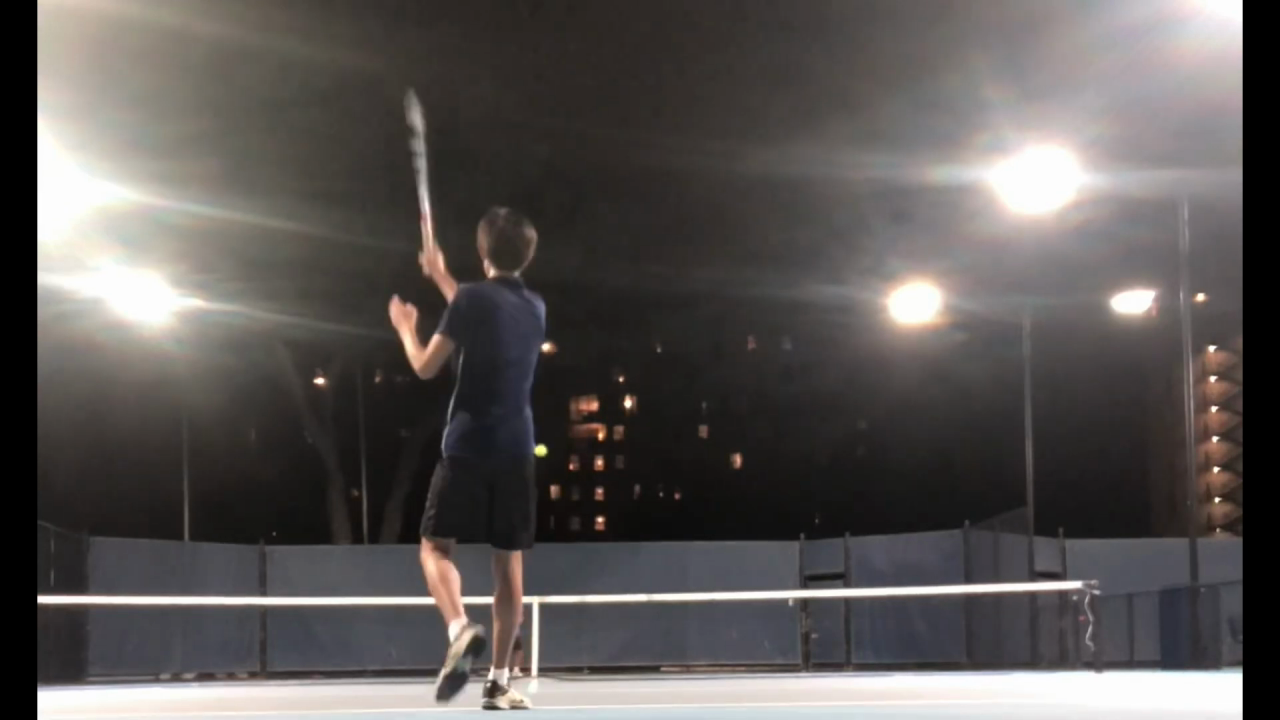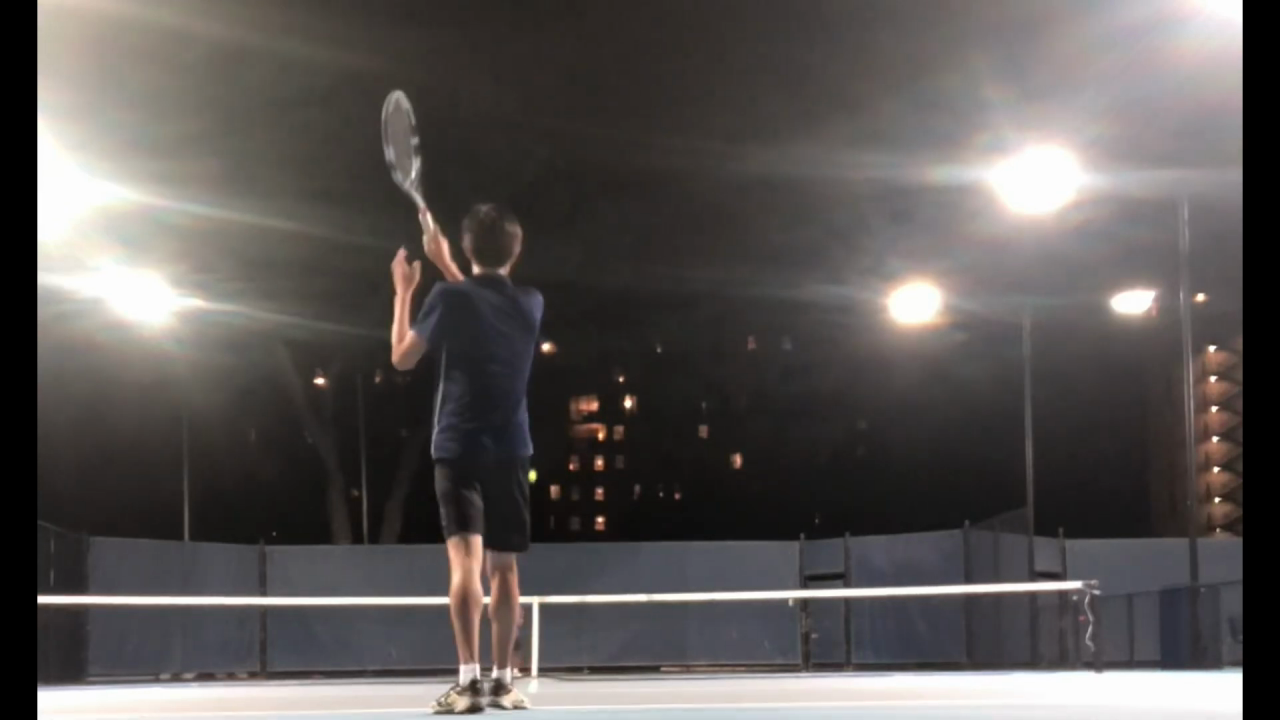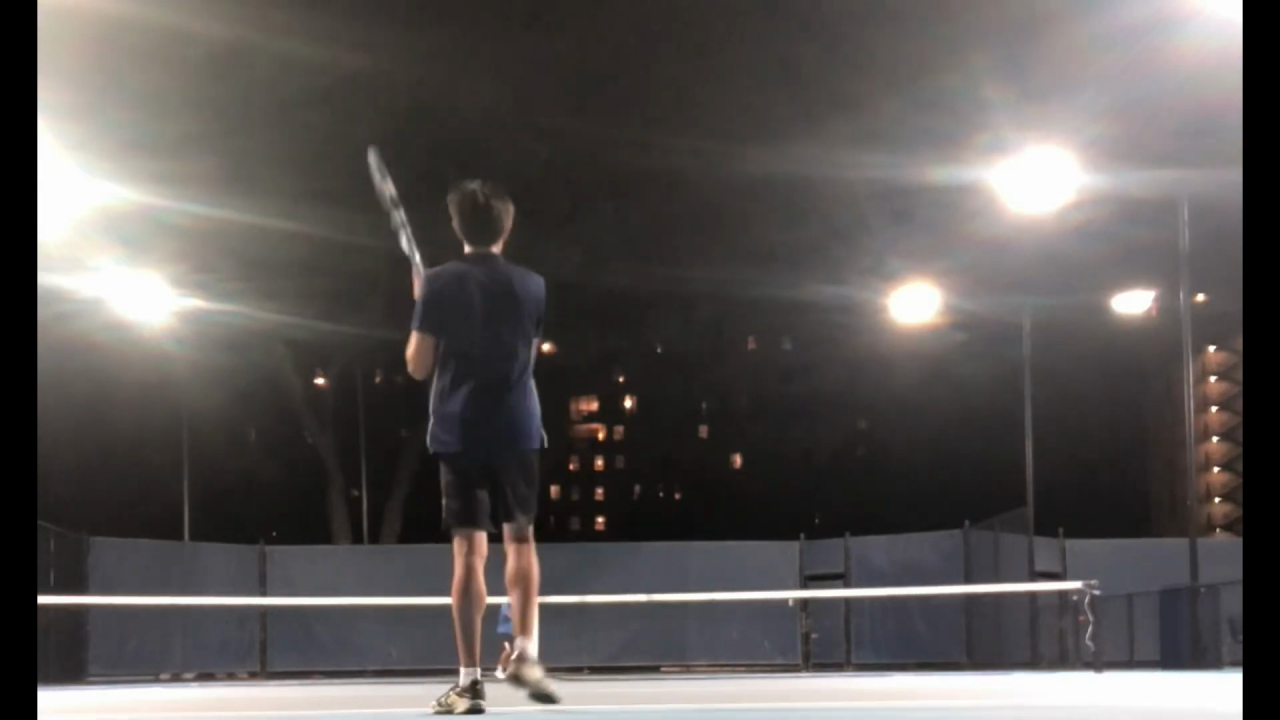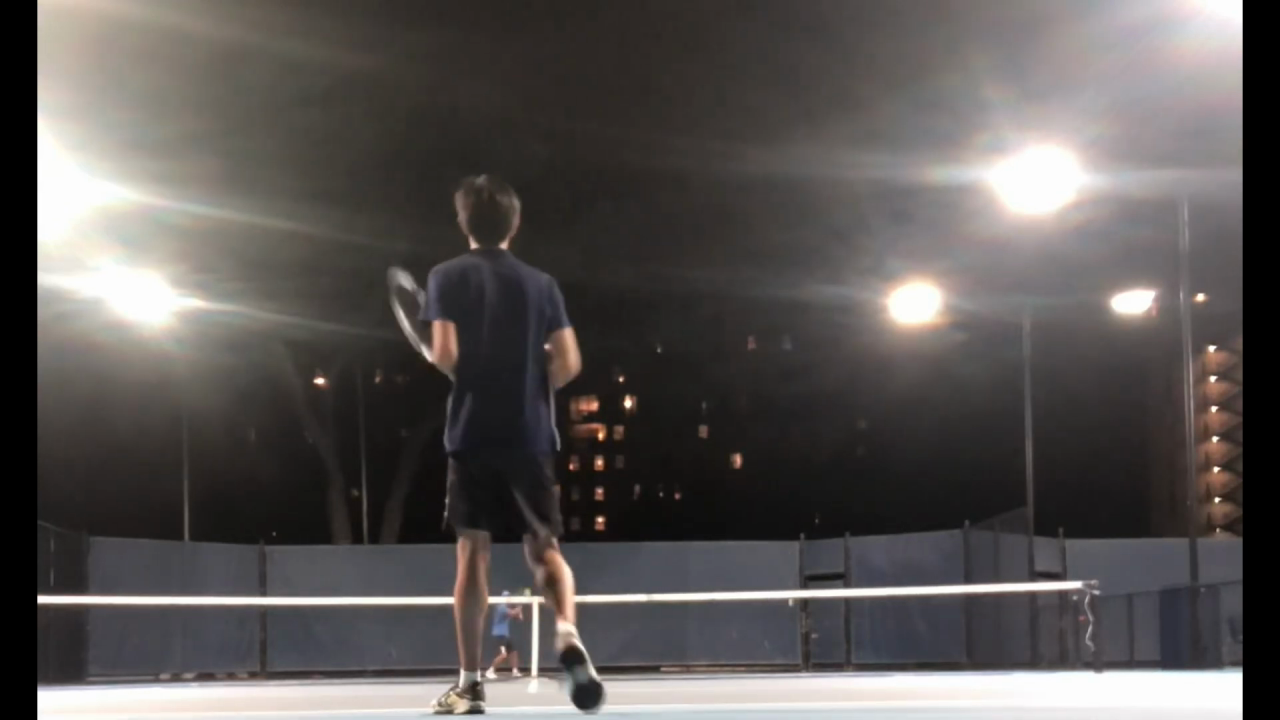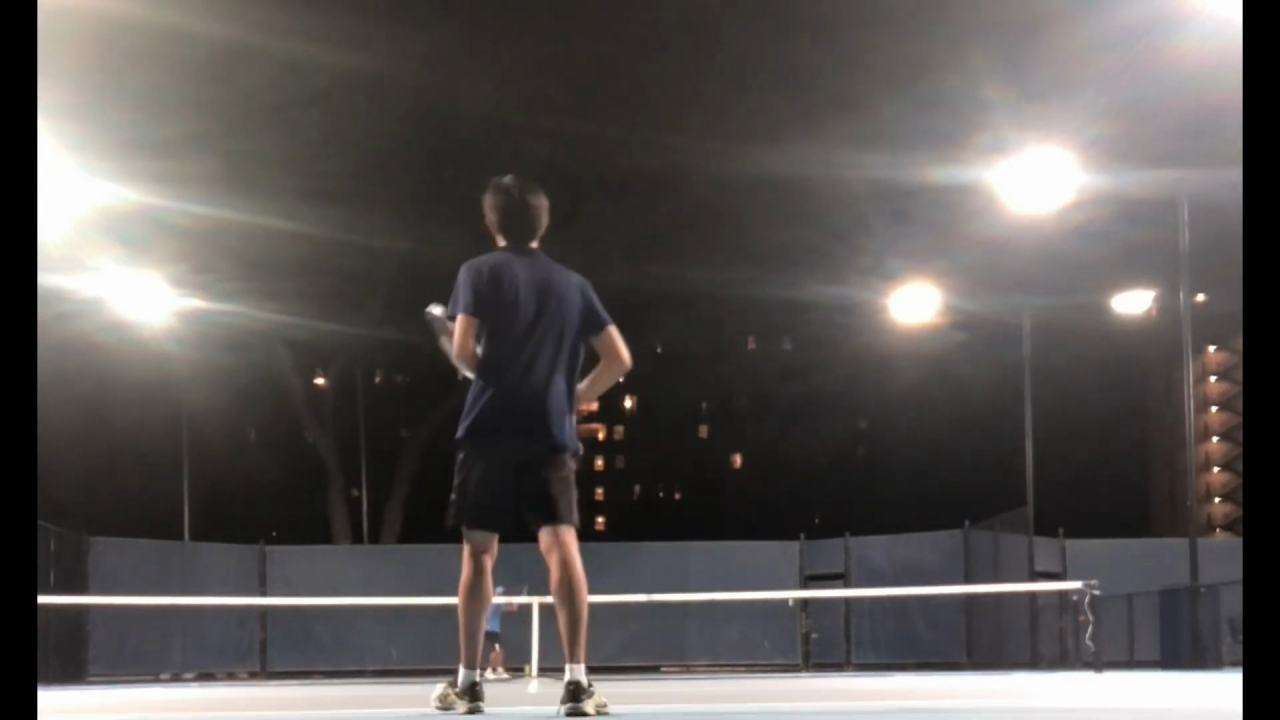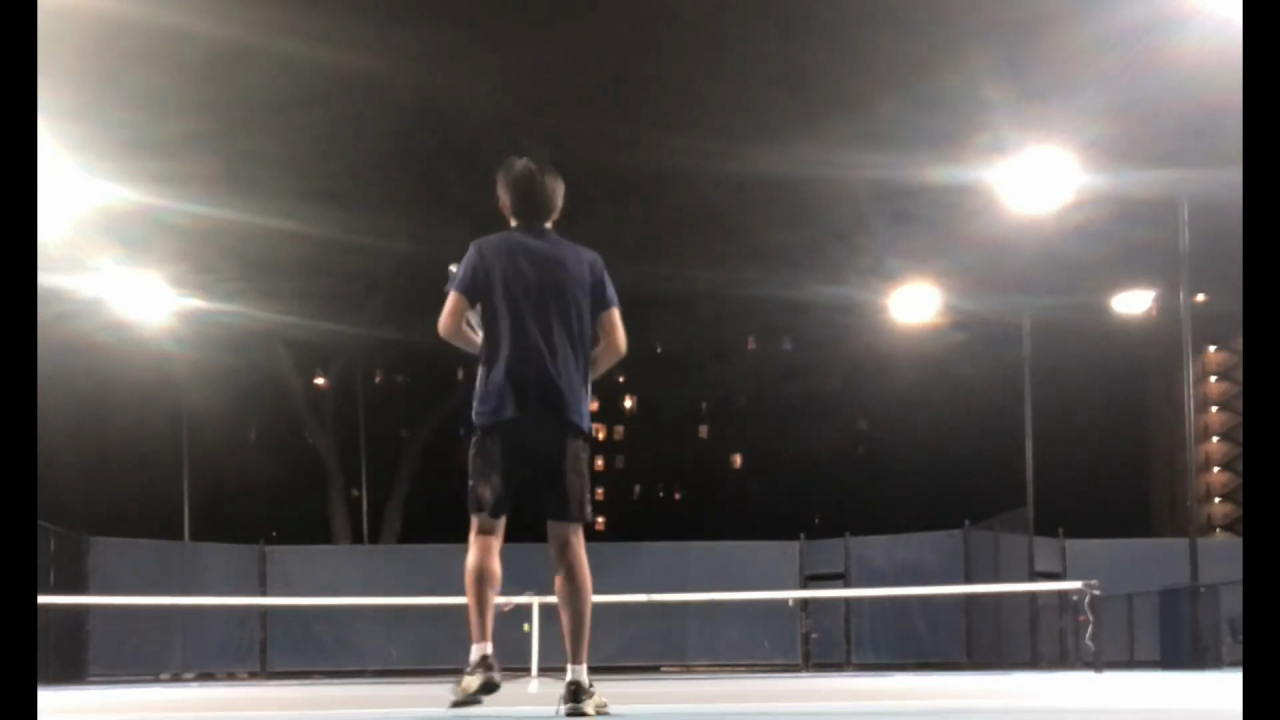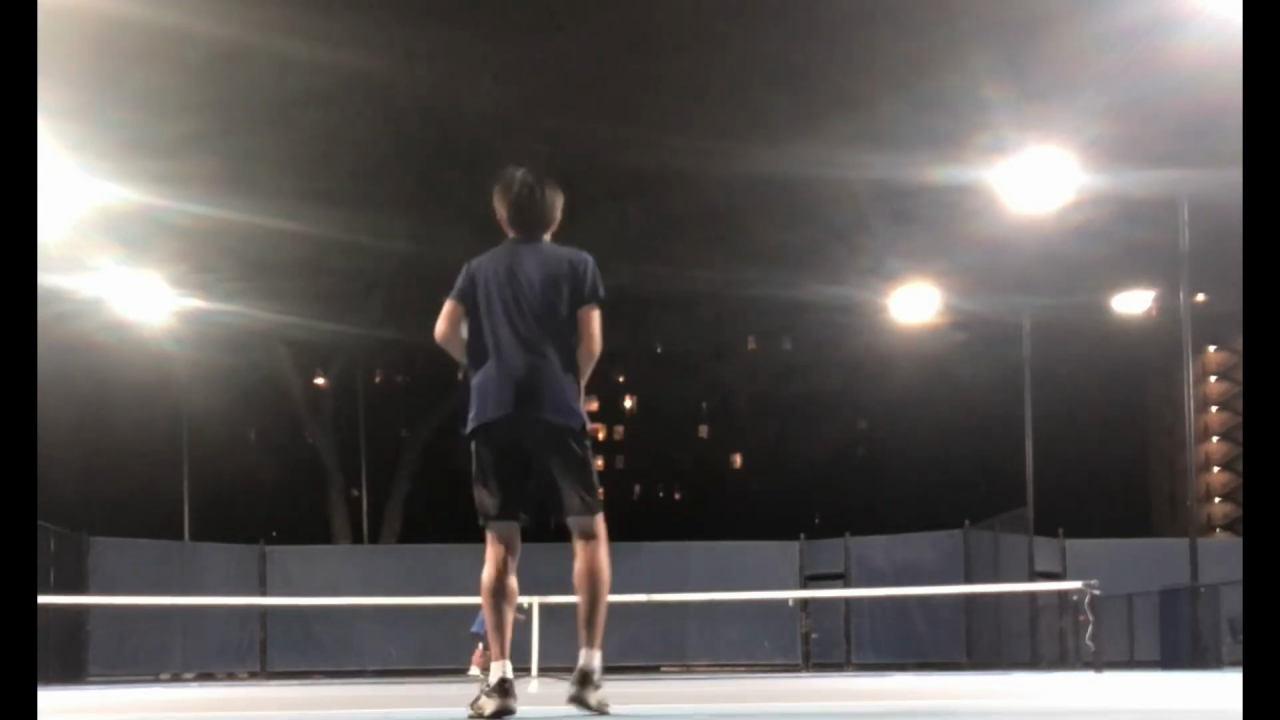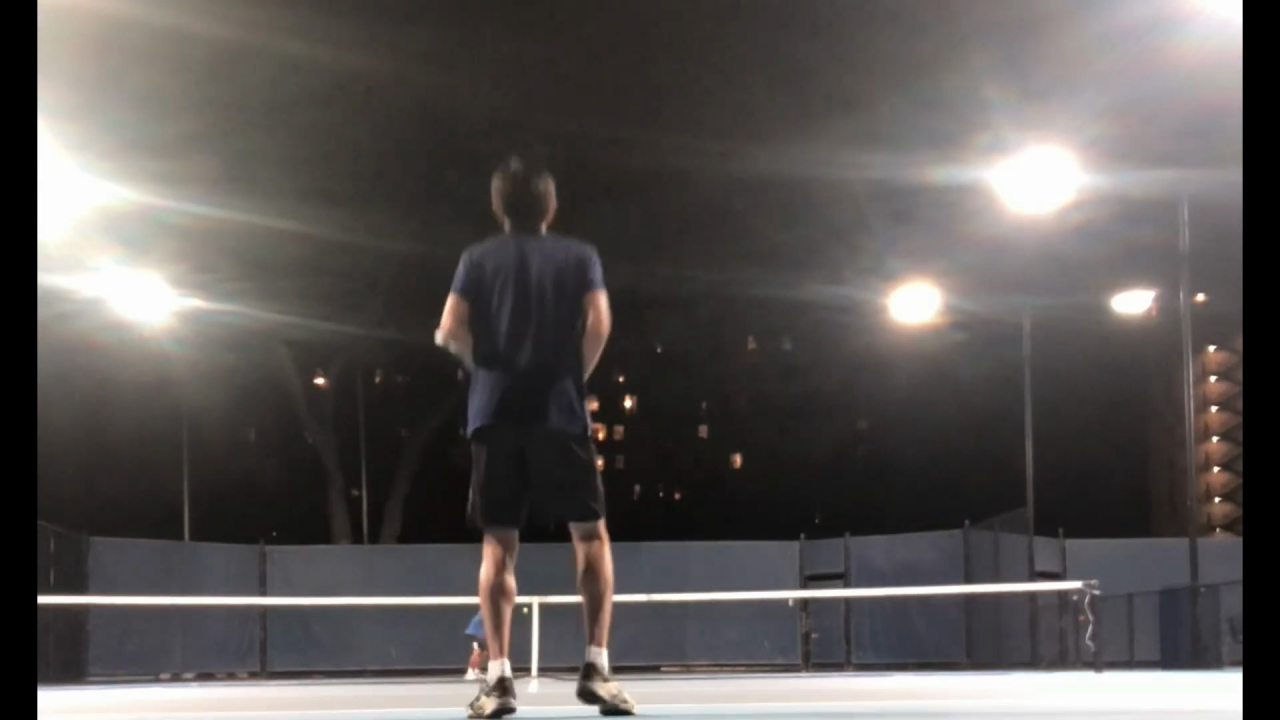
dt=0.2s
person 1, frame 1
left shoulder: (472, 298)
right shoulder: (536, 308)
left elbow: (426, 367)
left wrist: (405, 326)
right wrist: (442, 275)
left hip: (468, 445)
right hip: (516, 449)
left knee: (435, 547)
right knee: (509, 565)
left ankle: (460, 631)
right ankle: (499, 682)
person 1, frame 2
left shoulder: (449, 297)
right shoulder: (532, 304)
left elbow: (402, 358)
left wrist: (404, 292)
right wrist: (445, 265)
left hip: (459, 445)
right hip: (510, 449)
left knee: (466, 559)
right knee: (504, 567)
left ankle: (468, 680)
right ankle: (502, 681)
person 1, frame 3
left shoulder: (439, 284)
right shoulder: (532, 286)
left elbow: (418, 366)
left hip: (460, 433)
right hip: (518, 432)
left knee: (470, 550)
right knee: (520, 539)
left ankle: (469, 683)
right ankle: (526, 651)
person 1, frame 4
left shoulder: (446, 277)
right shoulder: (543, 285)
left elbow: (445, 357)
right elbow: (568, 365)
left hip: (471, 434)
right hip: (530, 437)
left knee: (473, 555)
right knee: (545, 549)
right ankle: (568, 637)
person 1, frame 5
left shoulder: (478, 271)
right shoulder: (574, 284)
left elbow: (462, 351)
right elbow: (620, 361)
left hip: (488, 429)
right hip: (550, 434)
left knee: (479, 552)
right knee: (561, 548)
person 1, frame 6
left shoulder: (485, 252)
right shoulder: (587, 261)
left elbow: (448, 326)
right elbow: (615, 343)
left hip: (503, 410)
right hip: (565, 415)
left knee: (485, 534)
right knee: (568, 543)
left ankle: (482, 657)
person 1, frame 7
left shoulder: (478, 268)
right shoulder: (578, 263)
left elbow: (445, 334)
right elbow: (590, 343)
left hip: (493, 413)
right hip: (555, 412)
left knee: (502, 545)
right knee: (590, 534)
right ankle: (588, 669)
person 1, frame 8
left shoulder: (476, 258)
right shoulder: (580, 255)
left elbow: (450, 330)
right elbow: (599, 322)
right wrist: (577, 379)
left hip: (494, 414)
right hip: (558, 413)
left knee: (498, 547)
right knee: (591, 539)
right ankle: (595, 665)
